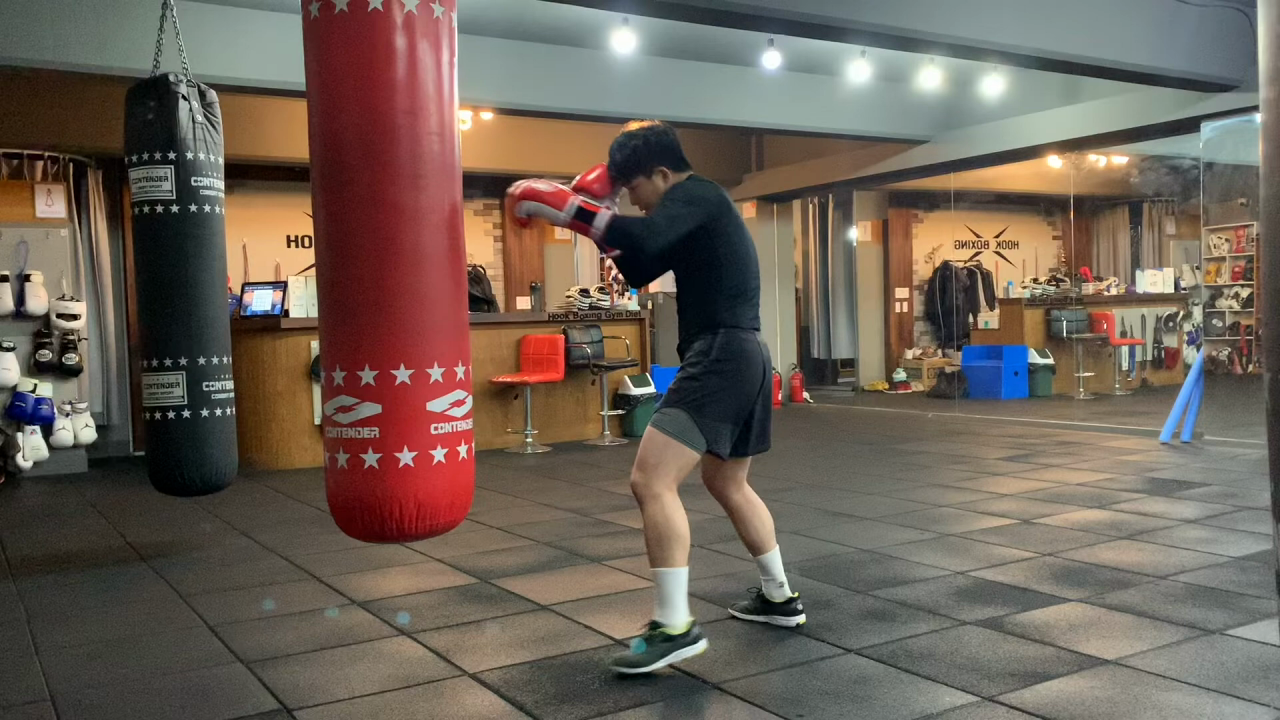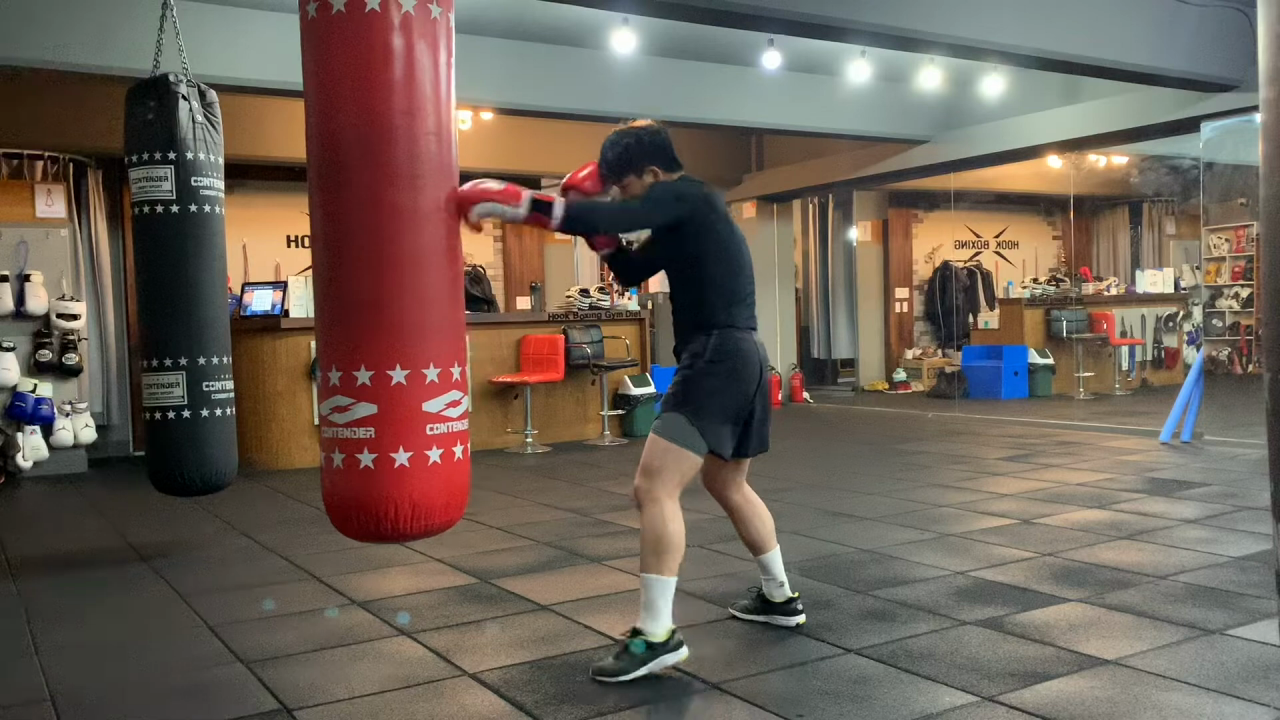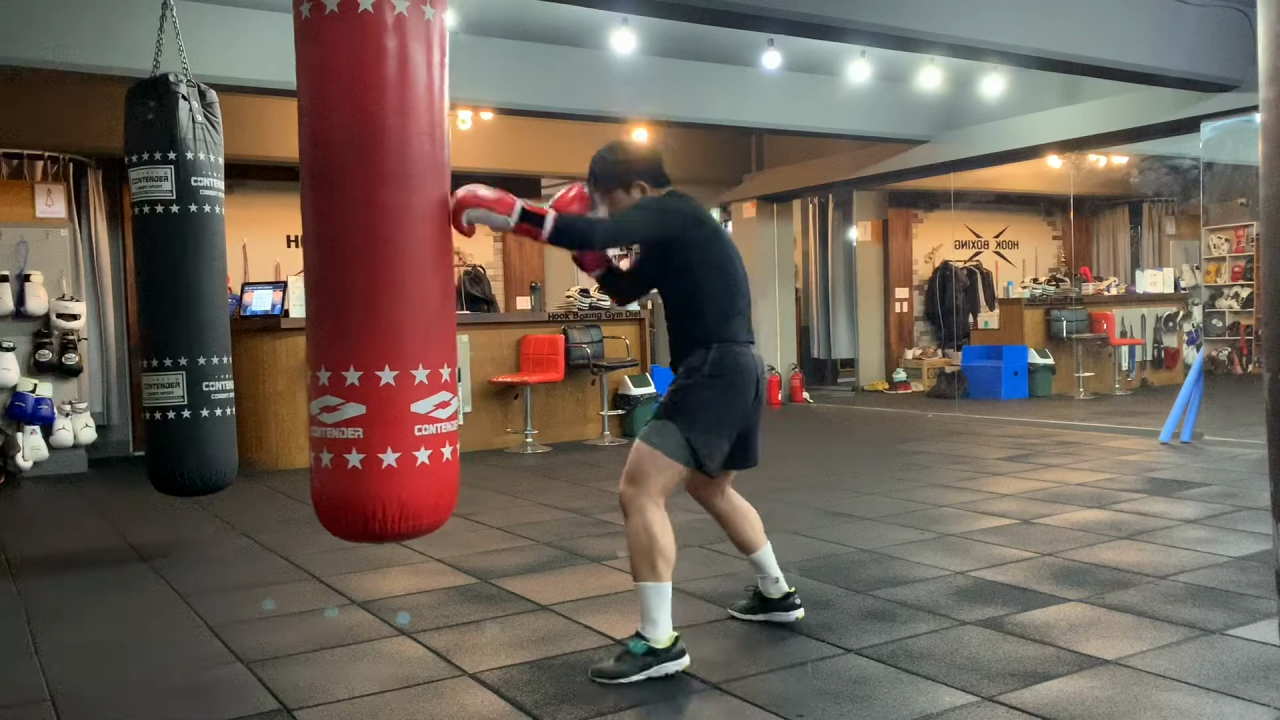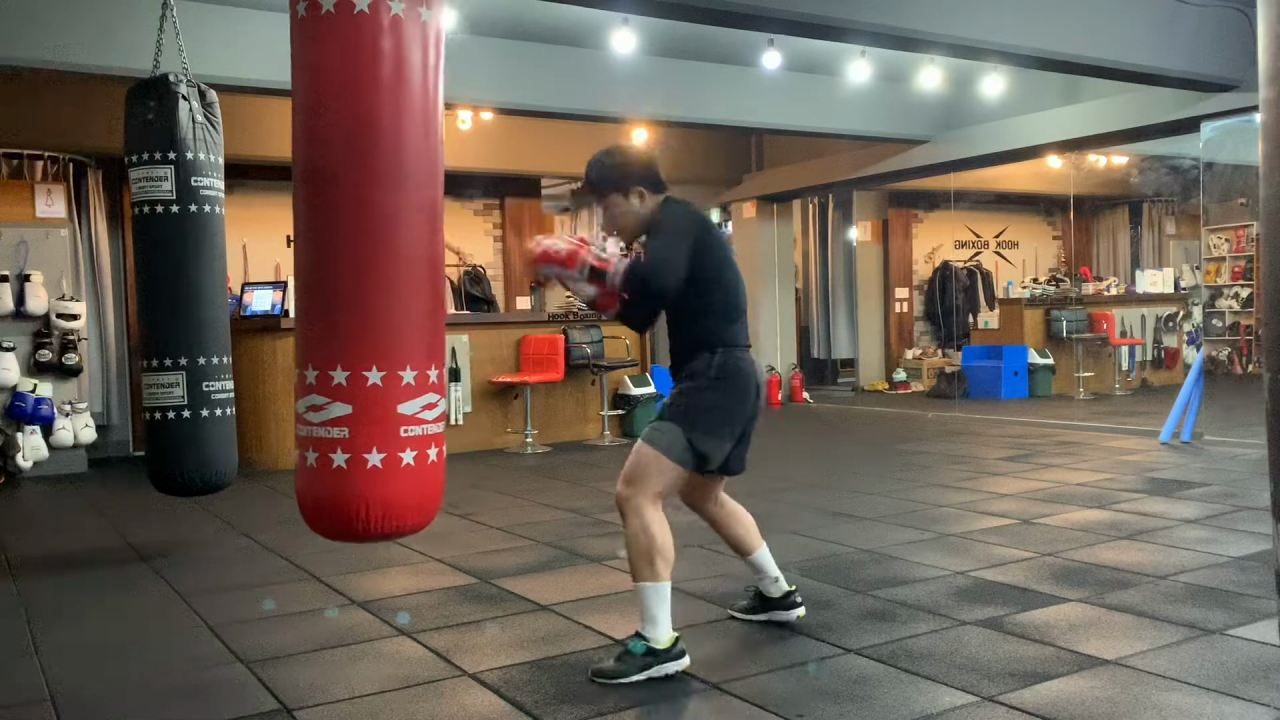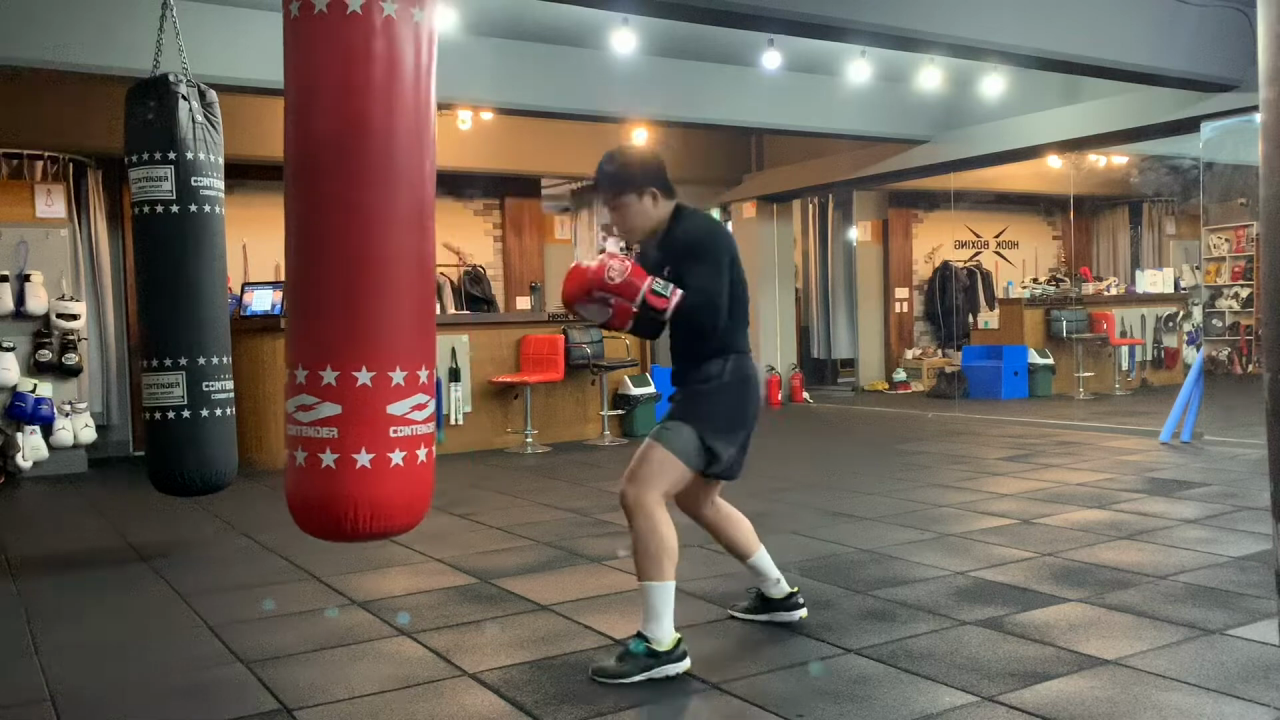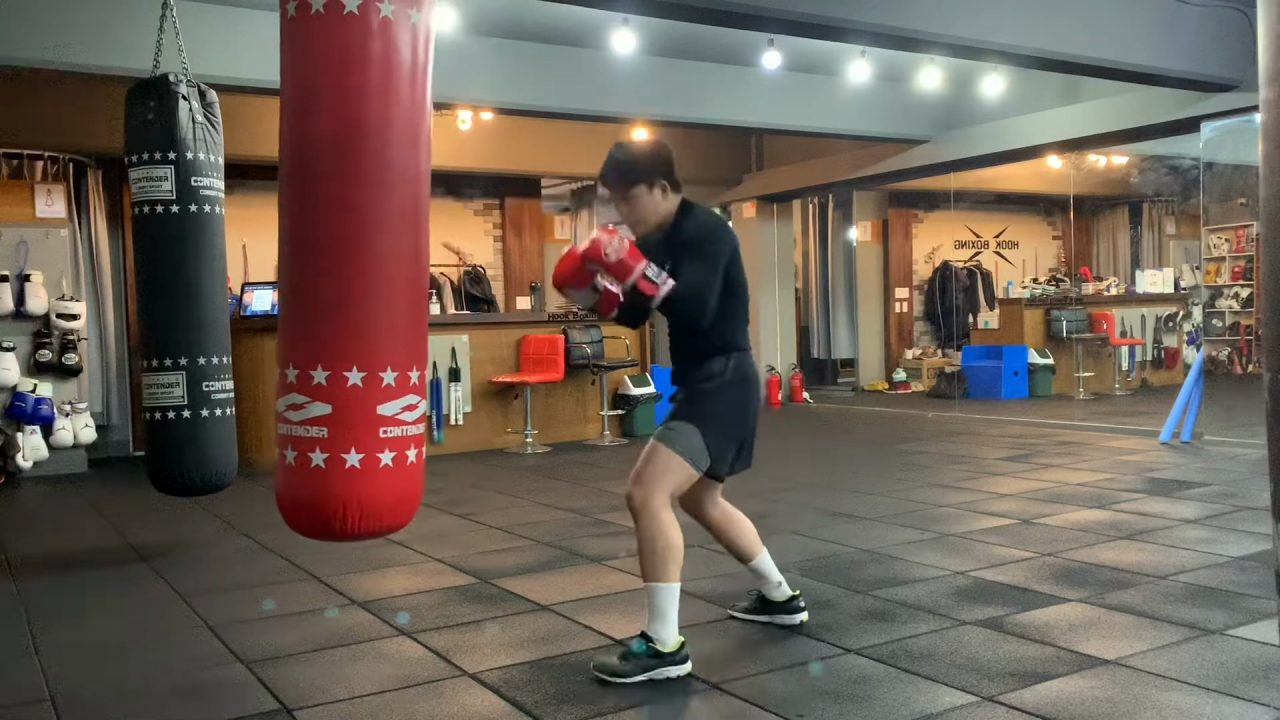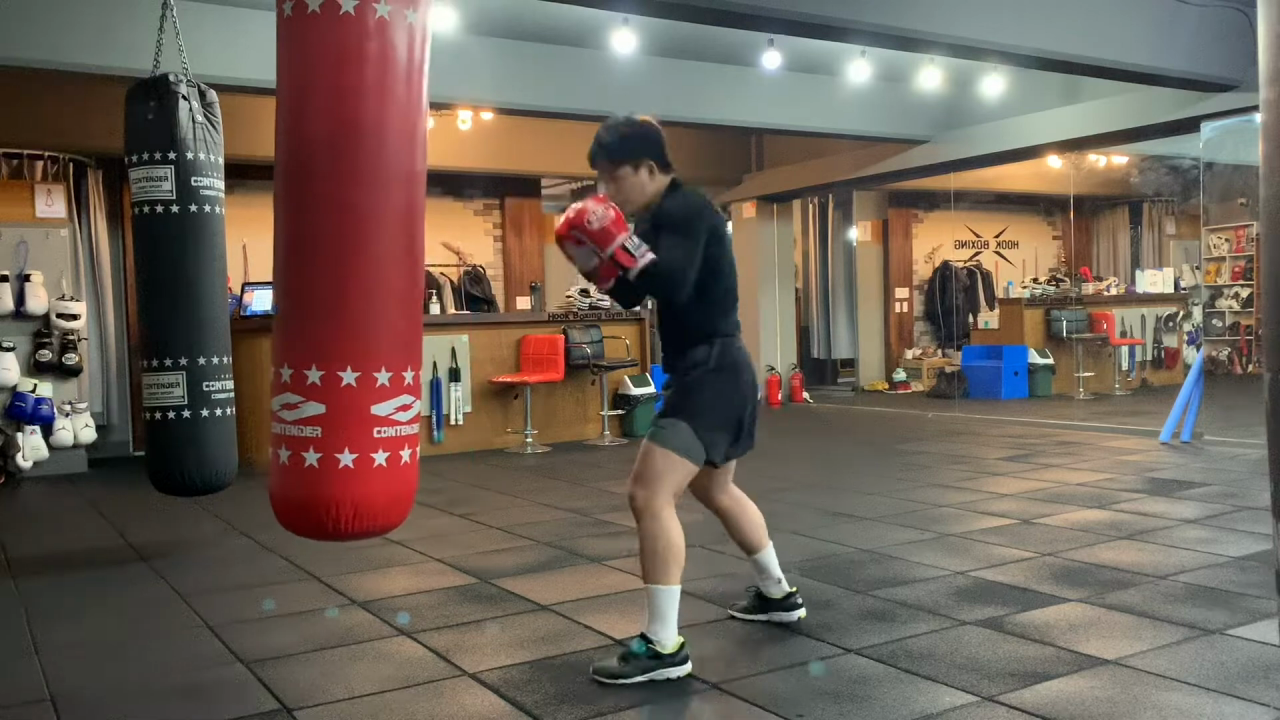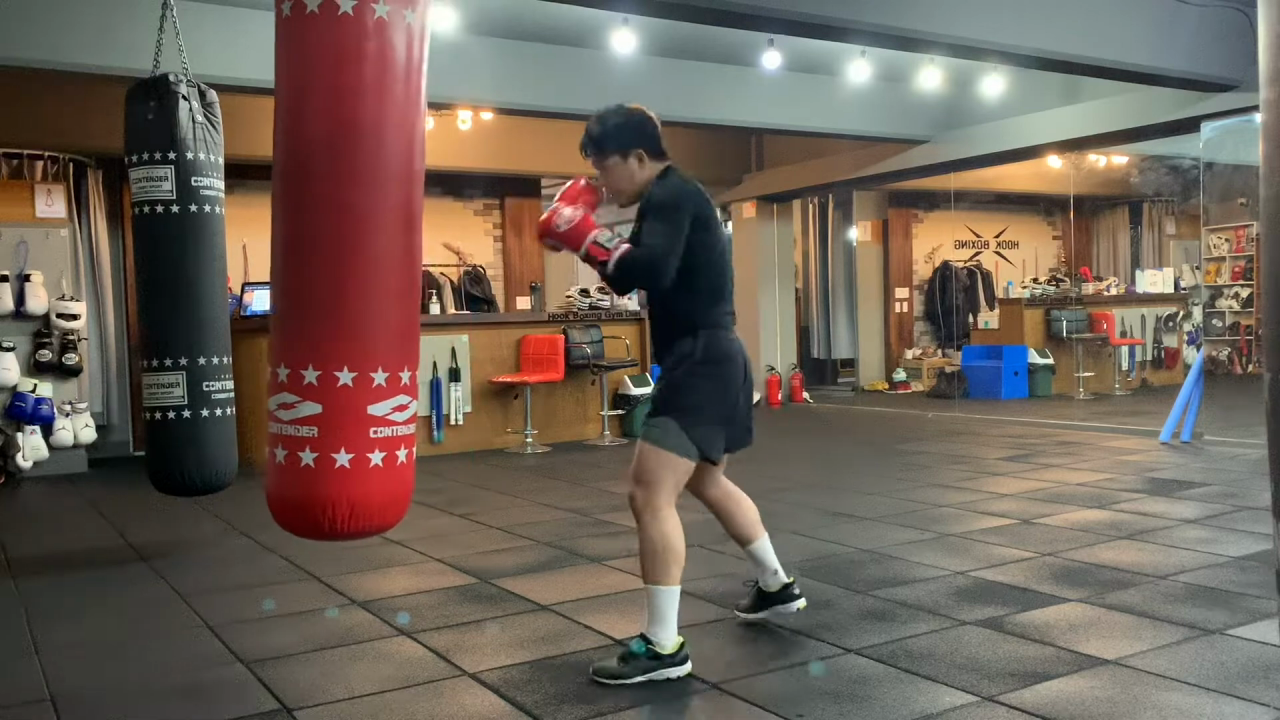
dt=0.1s
person 1, frame 1
left shoulder: (696, 196)
right shoulder: (698, 213)
left elbow: (642, 235)
right elbow: (637, 271)
left wrist: (564, 207)
right wrist: (601, 214)
left hip: (719, 359)
right hip: (745, 359)
left knee: (651, 480)
right knee: (726, 483)
left ankle: (674, 625)
right ankle: (779, 597)
person 1, frame 2
left shoulder: (681, 195)
right shoulder: (689, 210)
left elbow: (607, 217)
right elbow: (631, 271)
left wrist: (519, 205)
right wrist: (596, 223)
left hip: (717, 361)
right hip: (743, 359)
left knee: (654, 488)
right knee: (728, 483)
left ankle: (655, 634)
right ankle: (780, 597)
person 1, frame 3
left shoulder: (671, 210)
right shoulder: (674, 228)
left elbow: (587, 237)
right elbow: (626, 290)
left wrist: (508, 211)
right wrist: (588, 253)
left hip: (715, 375)
right hip: (735, 372)
left knee: (638, 495)
right knee: (712, 491)
left ankle: (658, 642)
right ankle: (778, 594)
person 1, frame 4
left shoulder: (677, 221)
right shoulder: (671, 233)
left elbow: (659, 283)
right elbow: (641, 315)
left wrist: (581, 260)
right wrist: (592, 287)
left hip: (717, 381)
right hip: (724, 379)
left knee: (636, 494)
right knee: (703, 496)
left ankle: (659, 642)
right ankle: (778, 593)
person 1, frame 5
left shoulder: (699, 233)
right shoulder: (655, 247)
left elbow: (707, 314)
right elbow: (647, 324)
left wrist: (639, 285)
right wrist: (603, 306)
left hip: (721, 384)
right hip: (701, 386)
left knee: (640, 493)
right knee: (699, 500)
left ankle: (660, 643)
right ankle: (779, 593)
person 1, frame 6
left shoulder: (702, 229)
right shoulder: (656, 241)
left elbow: (695, 310)
right elbow: (633, 310)
left wrist: (631, 269)
right wrist: (594, 293)
left hip: (722, 382)
right hip: (702, 384)
left knee: (646, 495)
right knee: (699, 499)
left ankle: (664, 644)
right ankle: (779, 596)
person 1, frame 7
left shoulder: (684, 207)
right shoulder: (666, 214)
left elbow: (670, 285)
right elbow: (630, 292)
left wrist: (611, 240)
right wrist: (592, 255)
left hip: (710, 369)
right hip: (713, 369)
left knee: (649, 494)
right knee: (715, 489)
left ankle: (664, 645)
right ankle: (777, 593)
person 1, frame 8
left shoulder: (673, 194)
right shoulder: (662, 200)
left elbow: (650, 271)
right elbow: (625, 279)
left wrist: (586, 237)
right wrist: (584, 239)
left hip: (700, 363)
right hip: (709, 361)
left knee: (649, 495)
right knee: (706, 482)
left ankle: (663, 645)
right ankle: (776, 586)
